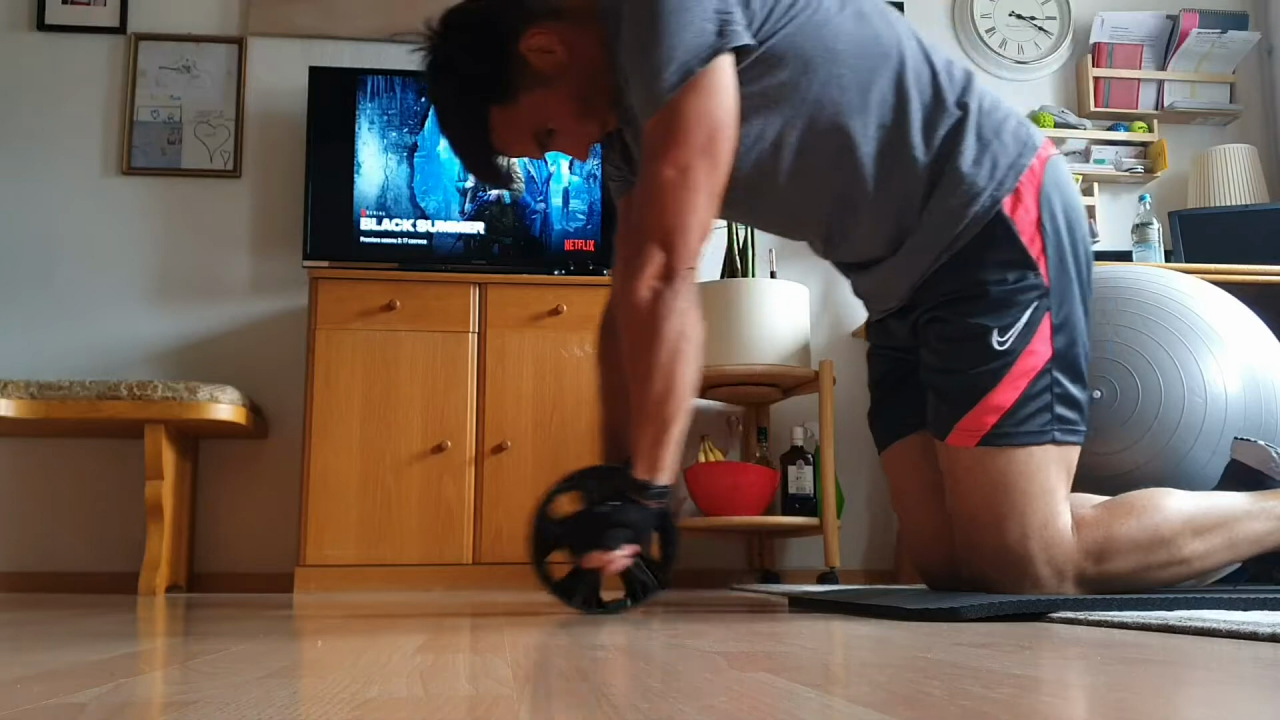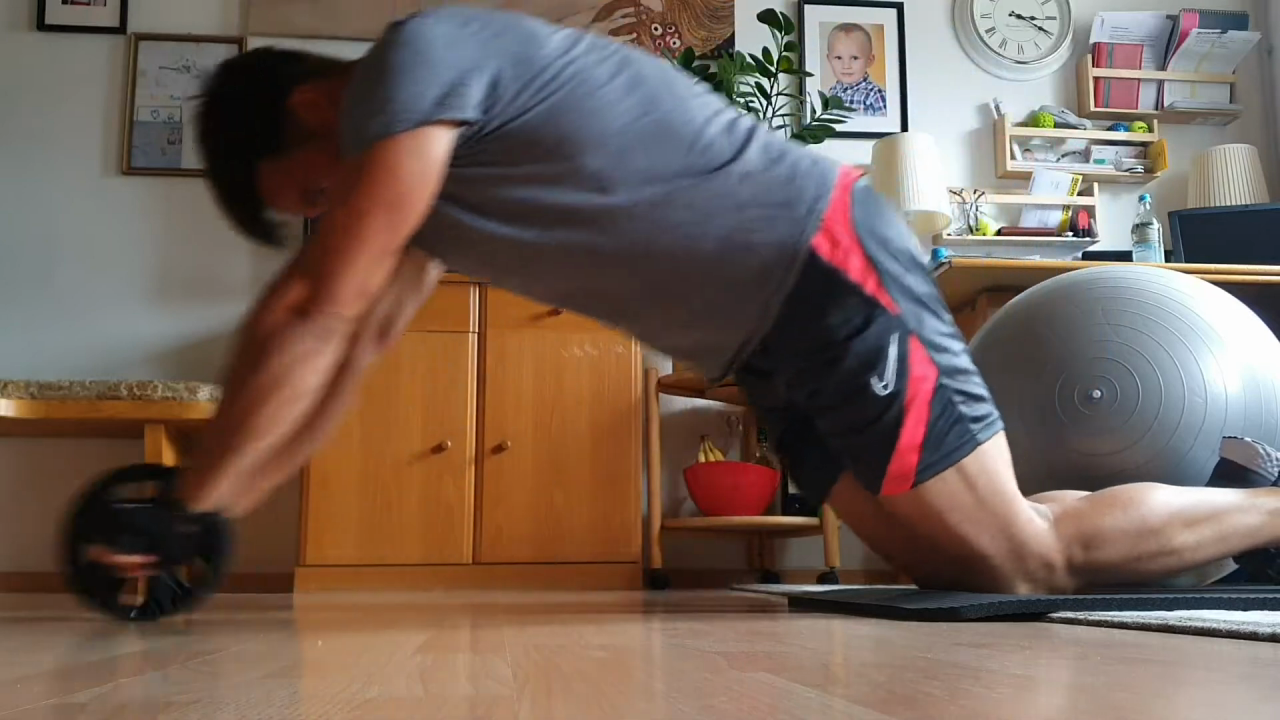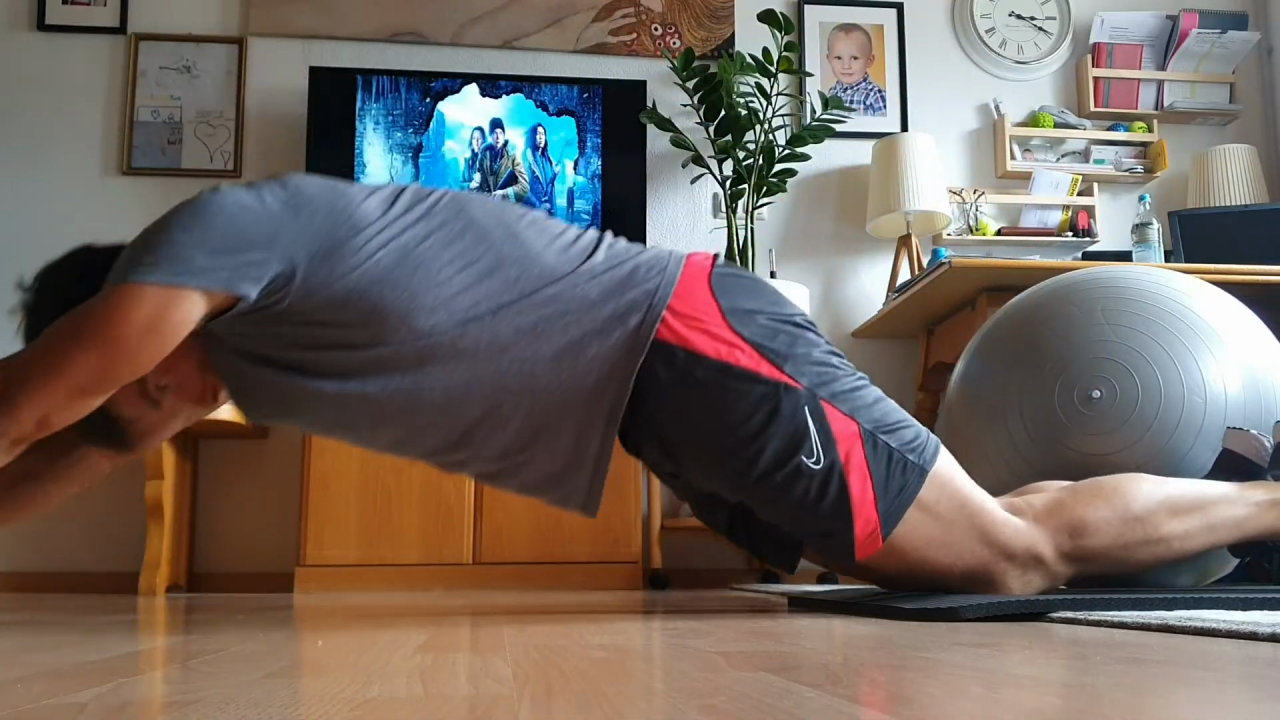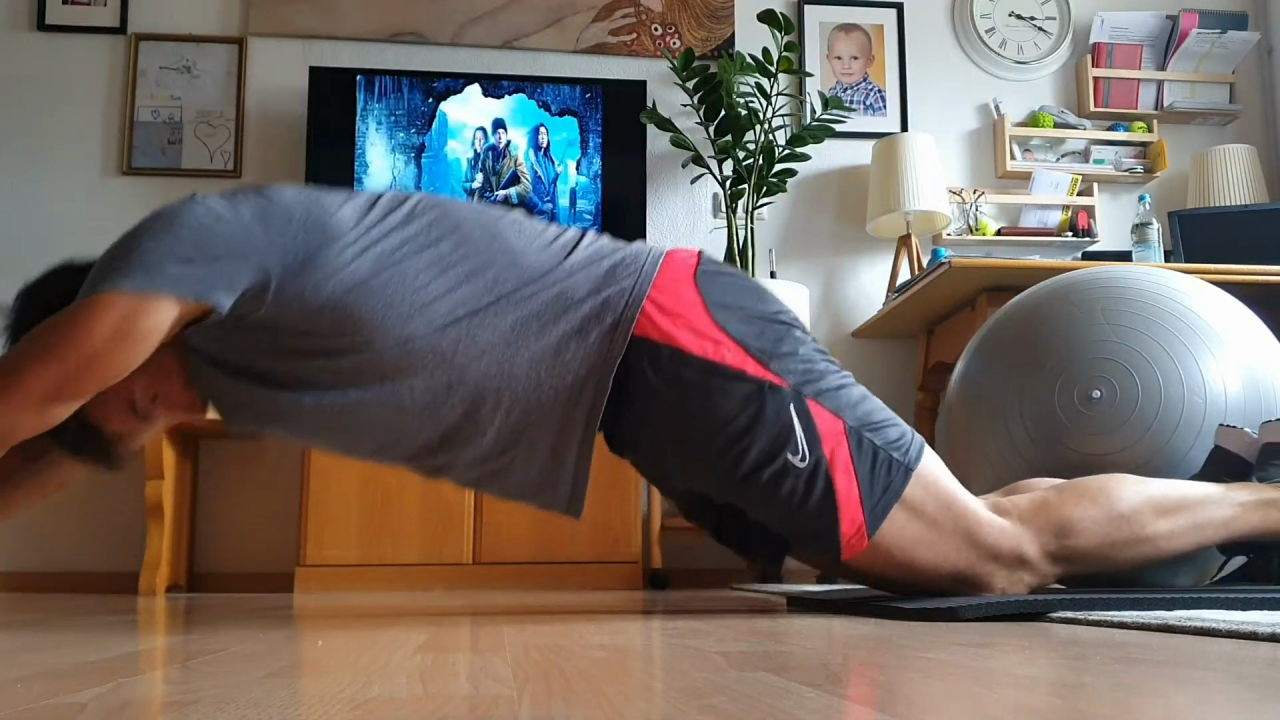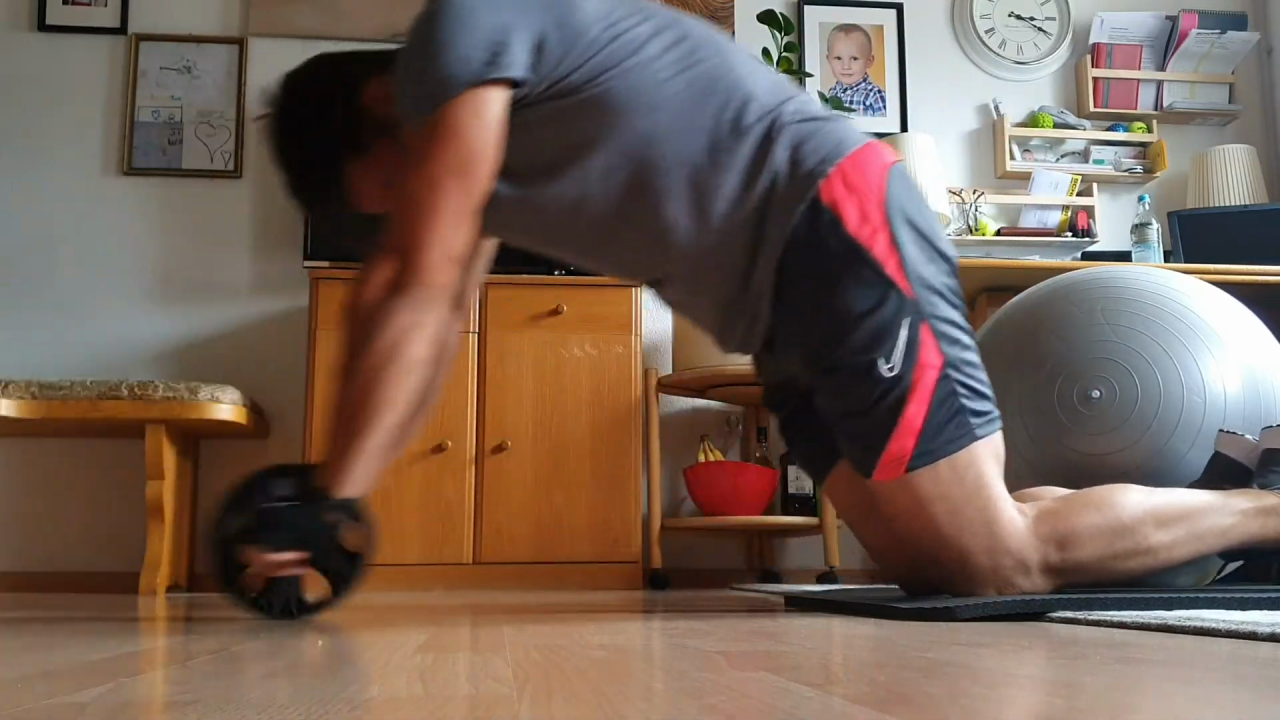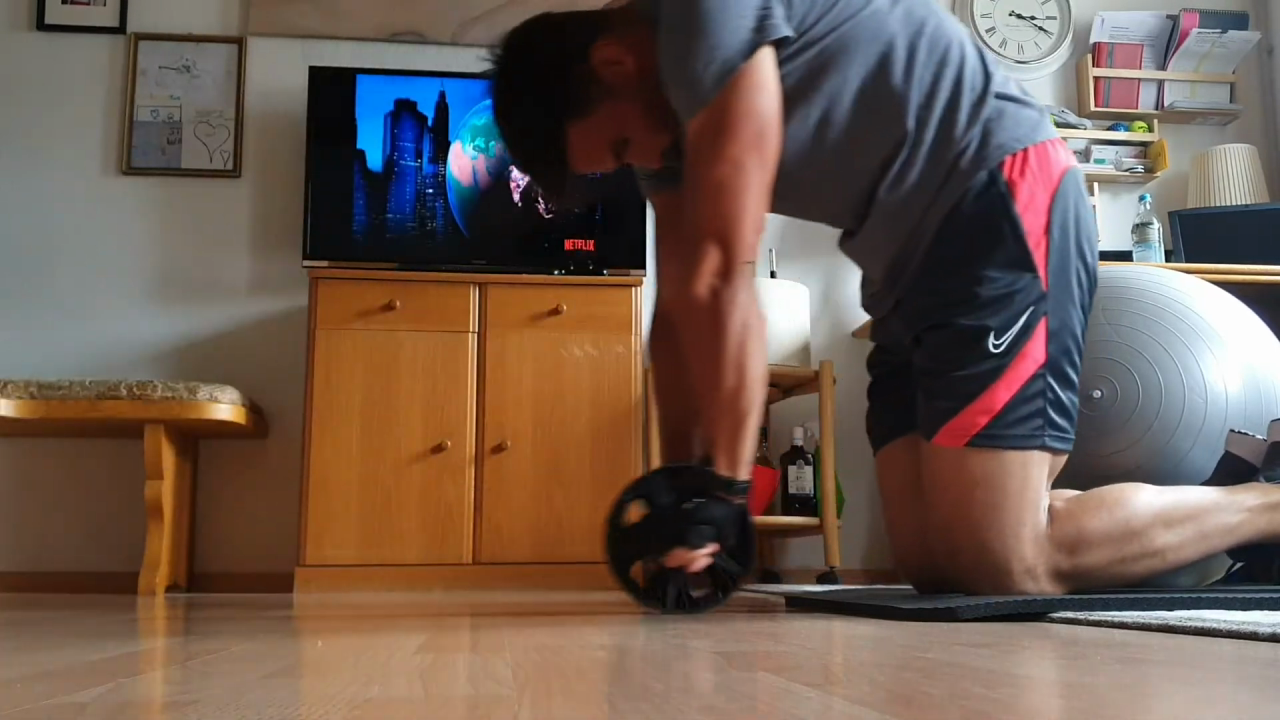
dt=0.7s
person 1, frame 1
right shoulder: (632, 108)
left elbow: (665, 275)
right elbow: (636, 299)
left hip: (1000, 222)
right hip: (911, 278)
left knee: (1028, 567)
right knee: (950, 562)
person 1, frame 2
right shoulder: (411, 156)
left elbow: (308, 312)
right elbow: (345, 350)
left wrist: (186, 511)
right wrist: (207, 513)
left hip: (825, 262)
right hip: (771, 320)
left knee: (1019, 558)
right knee: (948, 558)
person 1, frame 3
left shoulder: (226, 232)
right shoulder: (241, 331)
left hip: (690, 346)
right hip: (674, 383)
left knee: (1015, 551)
right knee: (999, 543)
person 1, frame 4
left shoulder: (198, 242)
right shoulder: (218, 341)
left hip: (671, 341)
right hip: (653, 383)
left knee: (1002, 551)
right knee: (984, 543)
person 1, frame 5
right shoulder: (472, 131)
left elbow: (405, 290)
right elbow: (427, 318)
left wrist: (335, 501)
right wrist: (339, 501)
left hip: (844, 224)
right hip: (786, 288)
left knee: (999, 562)
right knee: (930, 561)
person 1, frame 6
right shoulder: (670, 109)
left elbow: (720, 276)
right elbow: (679, 307)
left hip: (1004, 203)
right hip: (916, 256)
left knee: (1003, 567)
right knee: (933, 562)
